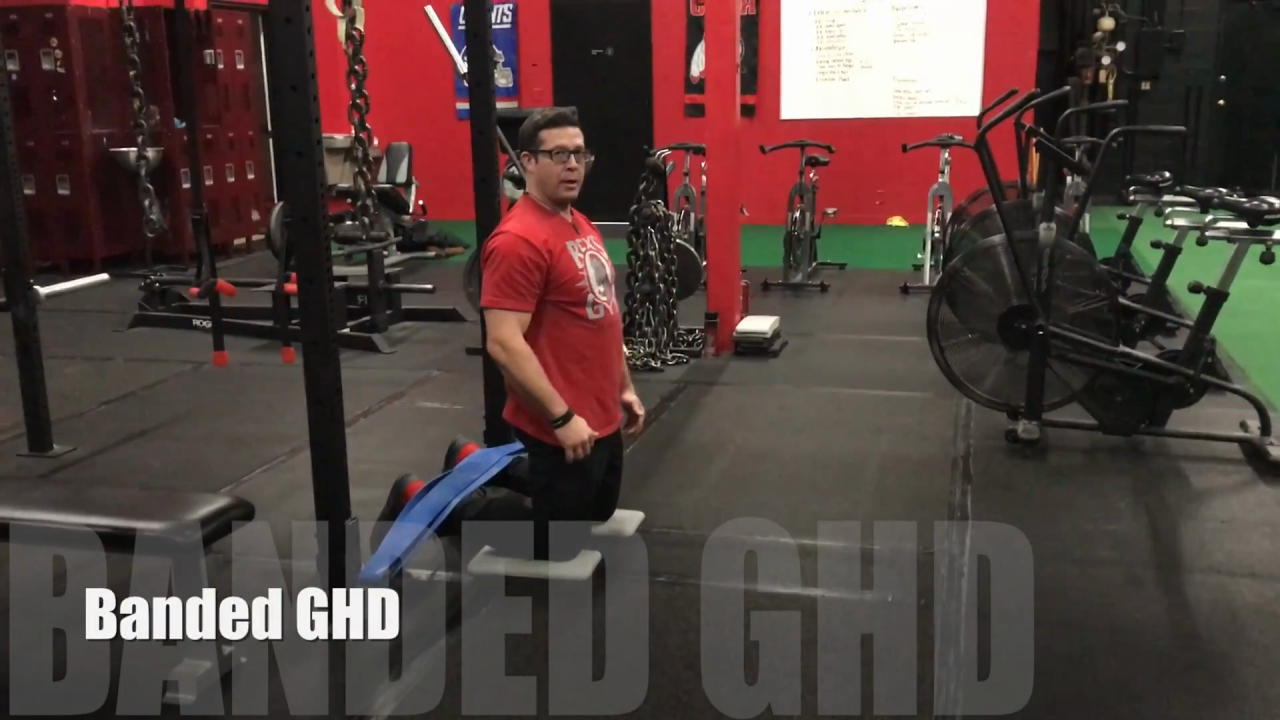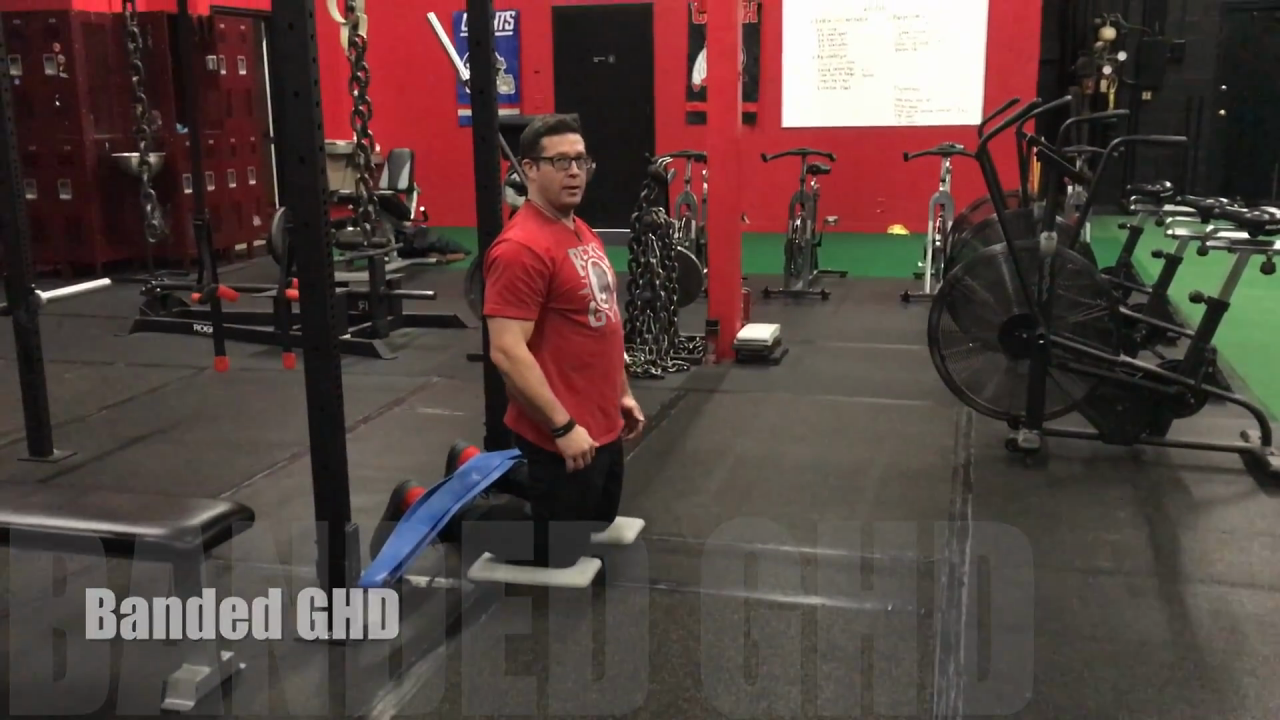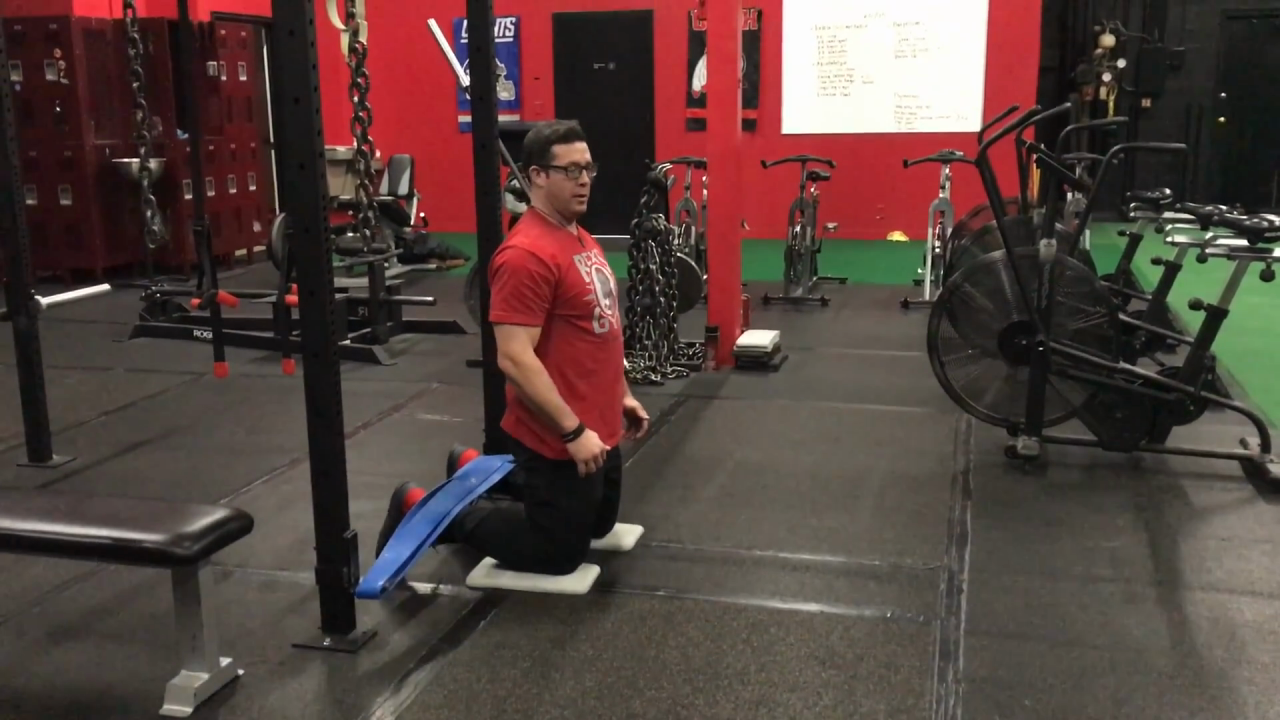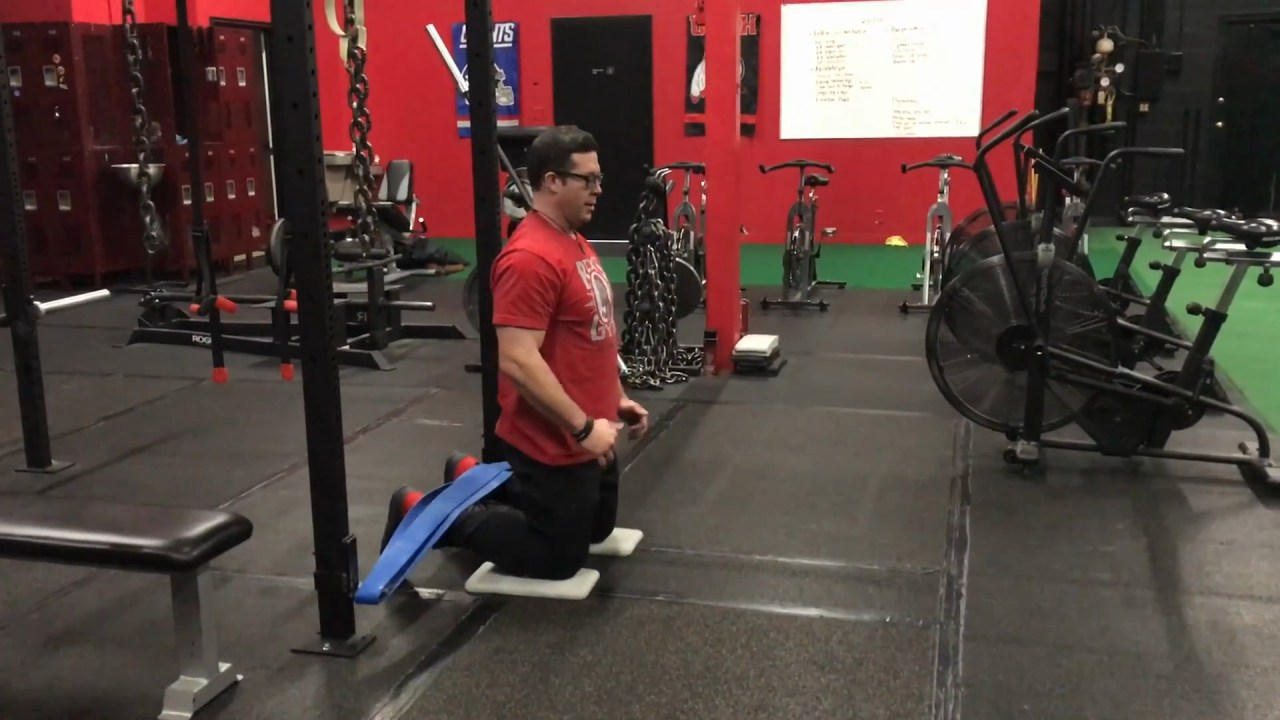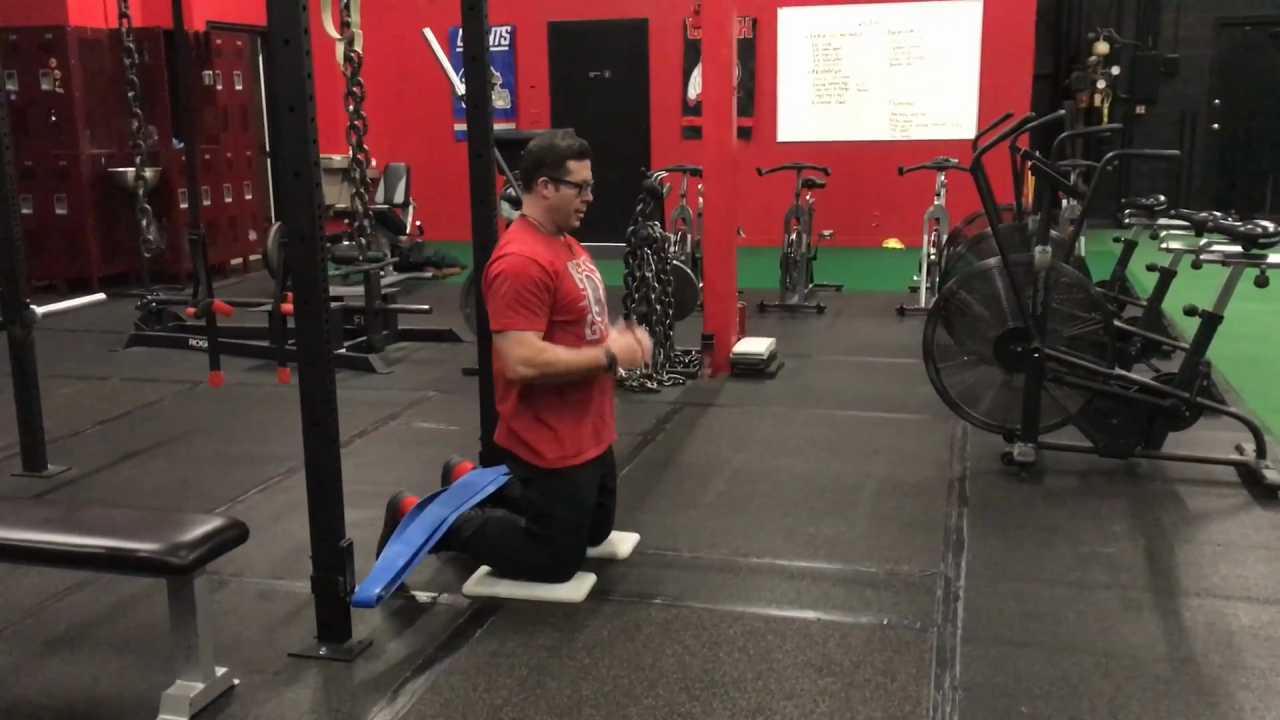
dt=0.2s
person 1, frame 1
left shoulder: (581, 226)
right shoulder: (518, 240)
right elbow: (504, 343)
left wrist: (624, 387)
right wrist: (562, 418)
left hip: (599, 414)
right hip: (562, 423)
left knee: (597, 511)
right knee: (559, 542)
person 1, frame 2
left shoulder: (582, 232)
right shoulder: (521, 248)
right elbow: (507, 352)
left wrist: (622, 393)
right wrist: (564, 428)
left hip: (600, 422)
right hip: (562, 430)
left knee: (598, 518)
right knee: (559, 549)
person 1, frame 3
left shoulder: (581, 237)
right shoulder: (526, 254)
right elbow: (514, 359)
left wrist: (624, 393)
right wrist: (573, 432)
left hip: (597, 426)
right hip: (558, 436)
left knee: (597, 524)
right knee: (558, 553)
person 1, frame 4
left shoulder: (576, 243)
right shoulder: (531, 258)
right elbow: (518, 362)
left wrist: (616, 400)
right wrist: (585, 426)
left hip: (591, 432)
right hip: (553, 442)
left knee: (596, 529)
right knee: (558, 559)
person 1, frame 5
left shoulder: (569, 245)
right shoulder: (521, 262)
right elbow: (524, 362)
left wrist: (619, 337)
right wrist: (608, 356)
left hip: (588, 435)
right hip: (550, 445)
left knee: (594, 532)
right knee: (555, 562)
